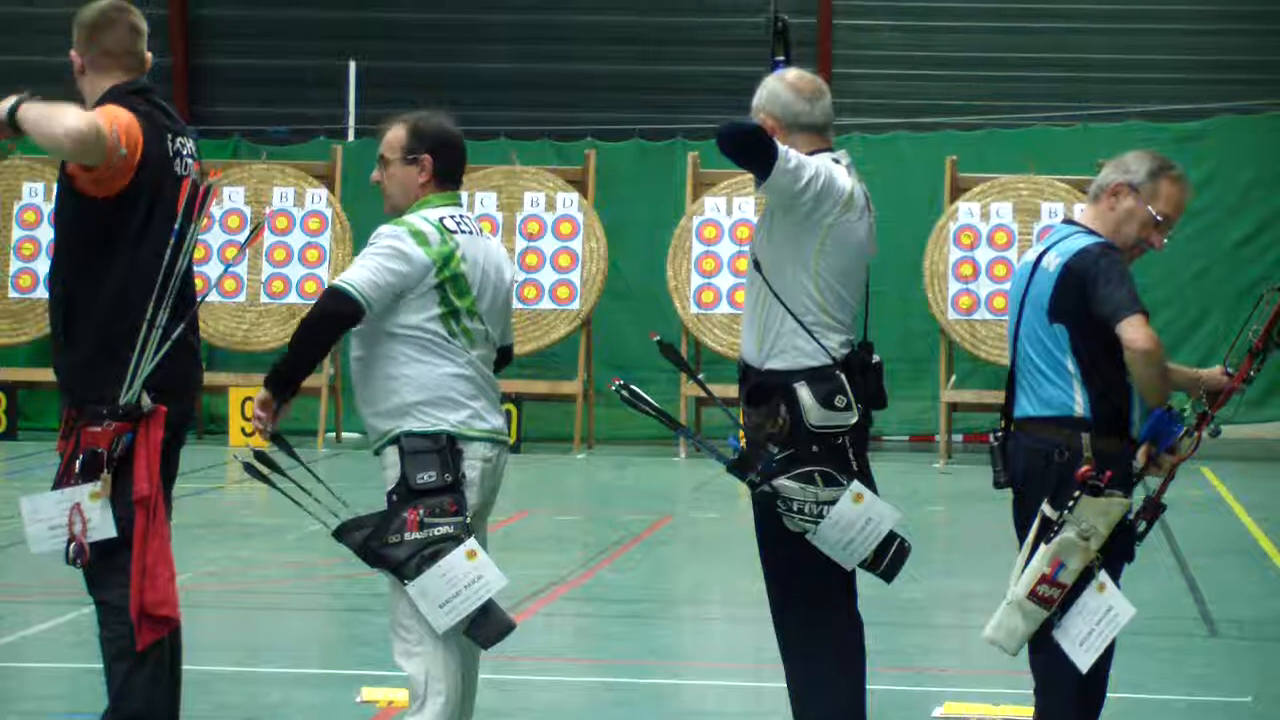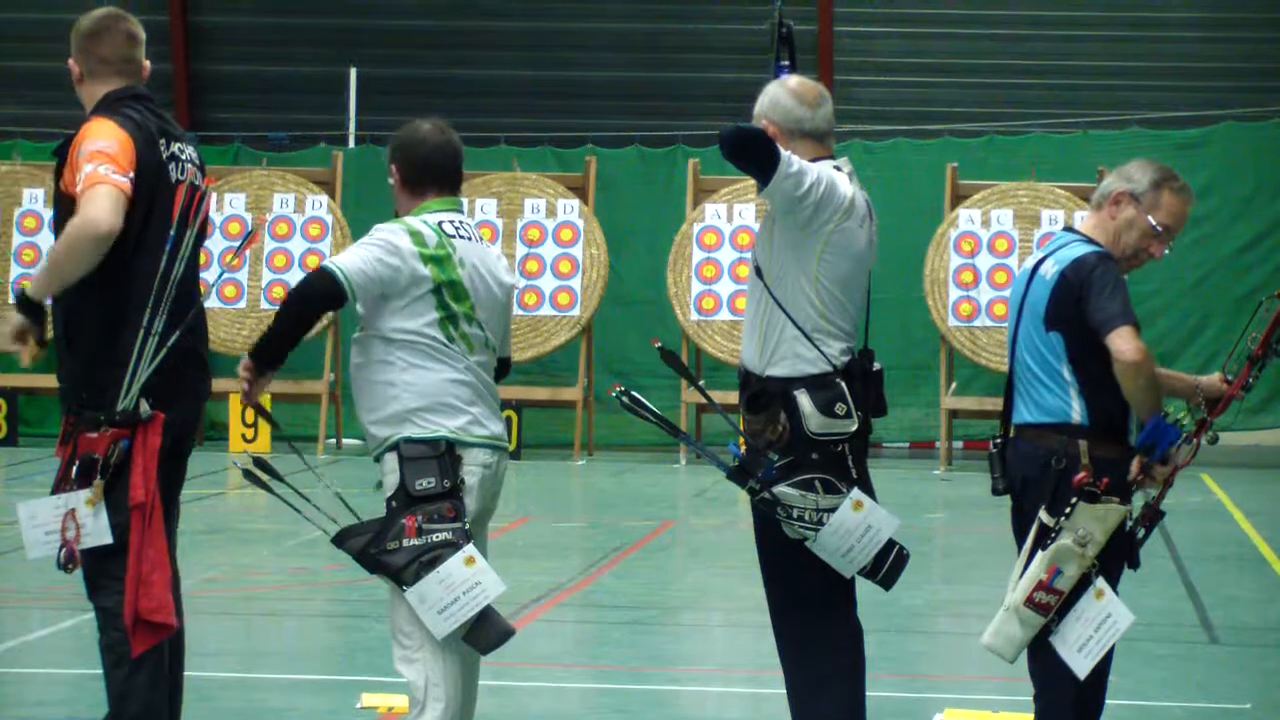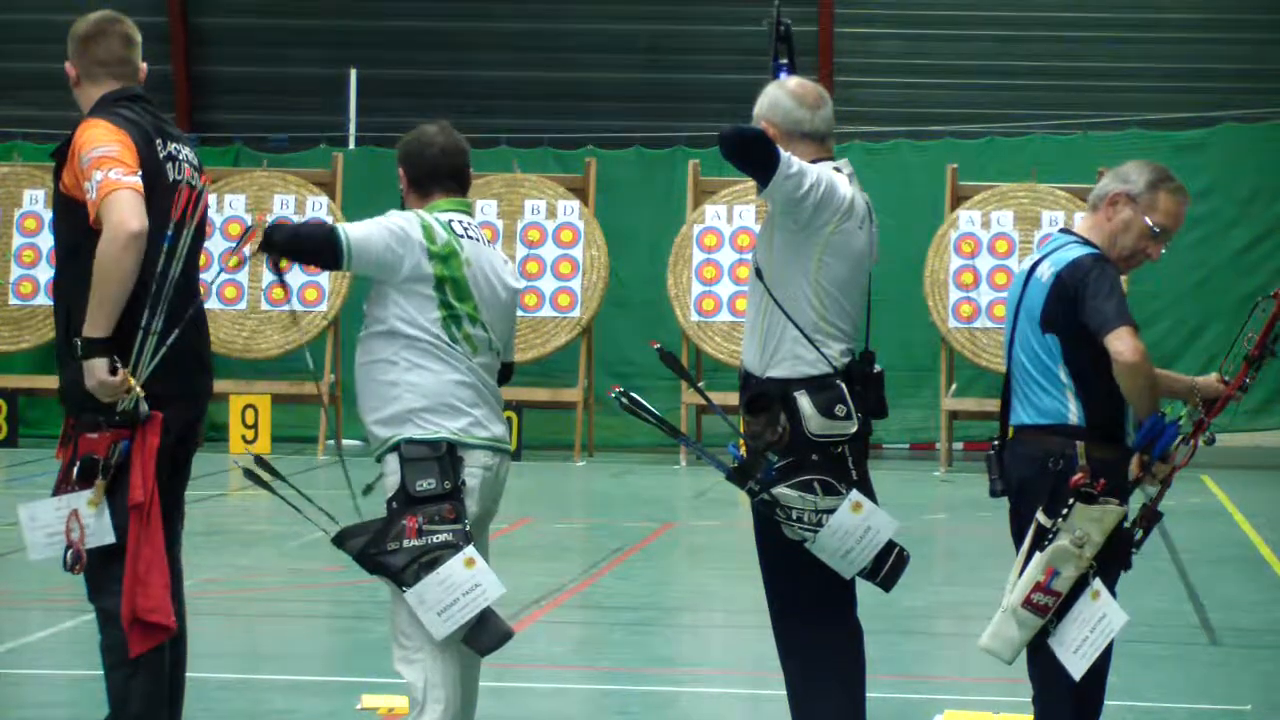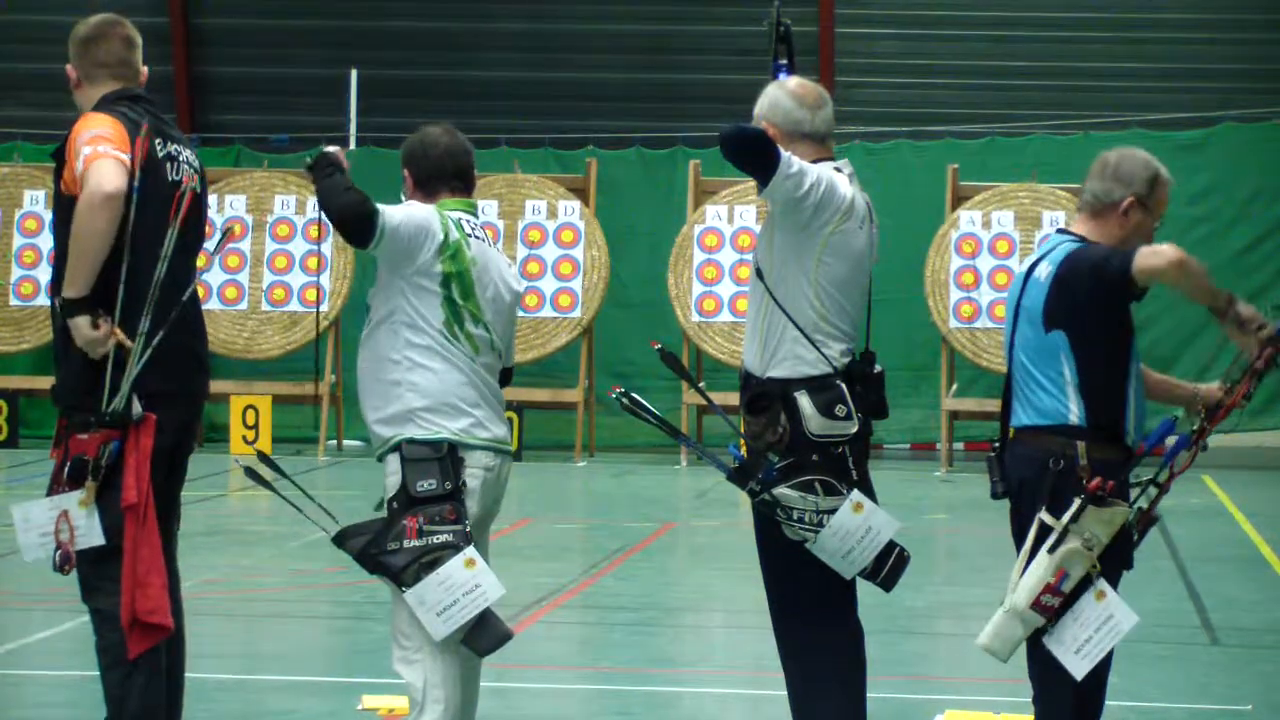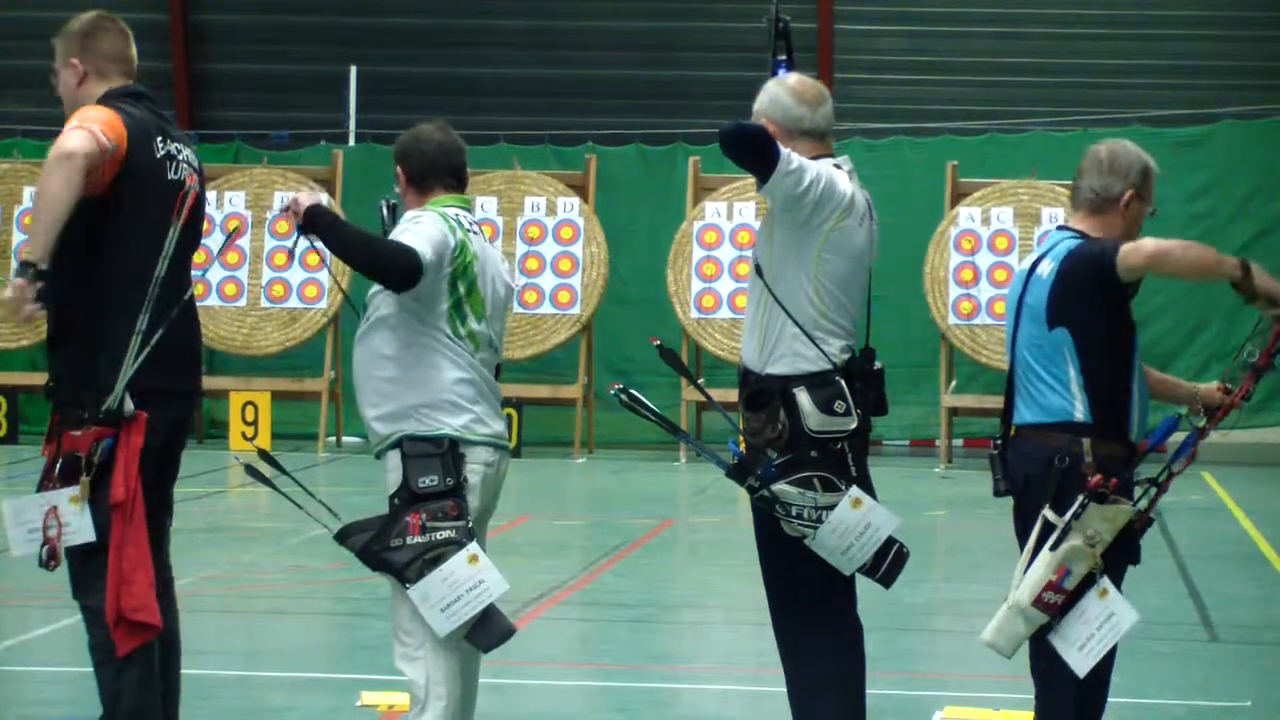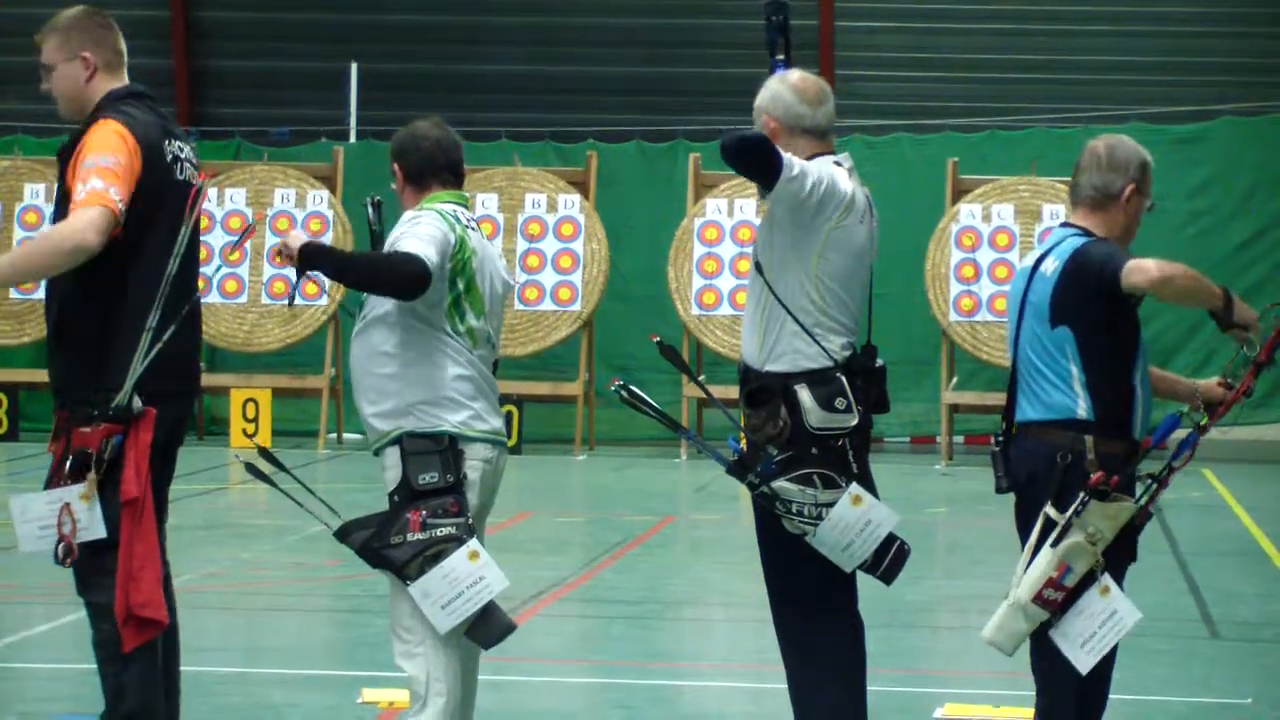
dt=0.4s
person 1, frame 1
left shoulder: (119, 123)
right shoulder: (170, 129)
left elbow: (73, 129)
left hip: (117, 380)
right hip: (159, 373)
left knee: (118, 563)
right knee: (141, 554)
person 1, frame 2
left shoulder: (106, 133)
right shoulder: (176, 139)
left elbow: (99, 223)
left hip: (120, 387)
right hip: (172, 379)
left knee: (117, 568)
right knee: (149, 562)
person 1, frame 3
left shoulder: (101, 135)
right shoulder: (173, 141)
left elbow: (126, 228)
left wrist: (94, 344)
left hip: (123, 387)
right hip: (176, 381)
left knee: (120, 573)
right knee: (154, 564)
person 1, frame 4
left shoulder: (101, 128)
right shoulder: (178, 146)
left elbow: (103, 190)
left wrist: (75, 300)
left hip: (118, 388)
right hip: (173, 382)
left knee: (115, 575)
right knee: (152, 565)
person 1, frame 5
left shoulder: (105, 121)
right shoulder: (173, 142)
left elbow: (70, 158)
left hip: (110, 389)
right hip: (162, 382)
left knee: (106, 572)
right knee: (142, 562)
person 1, frame 6
left shoulder: (112, 132)
right shoulder: (167, 135)
left elbow: (85, 233)
left hip: (115, 389)
right hip: (157, 382)
left knee: (110, 572)
right knee: (141, 562)
person 2, frame 1
left shoulder: (815, 182)
right shoulder: (840, 183)
left elbow: (736, 139)
left wrist: (766, 134)
left hip: (802, 412)
right hip: (815, 401)
left knee: (813, 592)
right knee: (808, 586)
person 2, frame 2
left shoulder: (814, 189)
right shoulder: (841, 191)
left elbow: (736, 142)
left wrist: (768, 139)
left hip: (802, 419)
right hip: (816, 407)
left knee: (812, 599)
right knee: (809, 594)
person 2, frame 3
left shoulder: (816, 191)
right shoulder: (843, 193)
left elbow: (738, 144)
left wrist: (766, 140)
left hip: (803, 421)
right hip: (815, 411)
left knee: (813, 600)
right knee: (810, 596)
person 2, frame 4
left shoulder: (816, 192)
right shoulder: (844, 194)
left elbow: (738, 143)
left wrist: (765, 136)
left hip: (803, 423)
right hip: (818, 412)
left knee: (813, 602)
right knee: (812, 598)
person 2, frame 5
left shoulder: (816, 188)
right shoulder: (843, 190)
left elbow: (737, 140)
left wrist: (765, 135)
left hip: (803, 420)
right hip: (816, 409)
left knee: (813, 598)
right knee: (810, 594)
person 2, frame 6
left shoulder: (816, 186)
right shoulder: (842, 186)
left elbow: (739, 149)
left wrist: (764, 145)
left hip: (803, 417)
right hip: (814, 405)
left knee: (813, 594)
right knee: (811, 590)
person 3, frame 1
left shoulder: (408, 238)
right shoulder: (489, 246)
left elbow: (332, 311)
left wrist: (278, 387)
right hip: (476, 444)
left knee: (423, 614)
person 3, frame 2
left shoulder: (404, 240)
right shoulder: (490, 255)
left elbow: (315, 295)
left wrist: (262, 358)
right hip: (477, 451)
left knee: (425, 624)
person 3, frame 3
left shoulder: (411, 234)
right shoulder: (497, 259)
left elbow: (319, 243)
left wrist: (272, 239)
right hip: (479, 451)
left knee: (424, 623)
person 3, frame 4
left shoulder: (425, 225)
right shoulder: (496, 259)
left elbow: (354, 217)
left wrist: (327, 164)
right hip: (477, 451)
left knee: (426, 627)
person 3, frame 5
left shoulder: (431, 224)
right shoulder: (487, 251)
left elbow: (400, 267)
left wrist: (316, 216)
right hip: (472, 446)
left knee: (427, 619)
person 3, frame 6
left shoulder: (430, 222)
right shoulder: (482, 244)
left elbow: (408, 275)
left wrist: (311, 254)
right hip: (467, 443)
left knee: (426, 615)
person 4, frame 1
left shoulder: (1046, 252)
right shoulder: (1095, 257)
right elbow: (1139, 344)
left wrist: (1196, 379)
left hip: (1042, 452)
right hip: (1079, 460)
left knee: (1058, 606)
person 4, frame 2
left shoulder: (1049, 258)
right shoulder: (1092, 266)
right elbow: (1129, 356)
left wrist: (1194, 388)
left hip: (1042, 459)
right hip: (1076, 467)
left knee: (1057, 614)
person 4, frame 3
left shoulder: (1049, 259)
right shoulder: (1088, 268)
right elbow: (1129, 354)
left wrist: (1193, 387)
left hip: (1043, 462)
right hip: (1074, 469)
left knee: (1057, 613)
person 4, frame 4
left shoulder: (1051, 262)
right shoulder: (1084, 265)
right elbow: (1167, 261)
left wrist: (1193, 394)
right wrist: (1229, 308)
left hip: (1047, 464)
right hip: (1074, 471)
left knee: (1062, 615)
person 4, frame 5
left shoulder: (1052, 259)
right shoulder: (1082, 260)
right elbow: (1151, 255)
left wrist: (1192, 395)
left hip: (1051, 462)
right hip: (1079, 468)
left knee: (1066, 613)
person 4, frame 6
left shoulder: (1051, 257)
right shoulder: (1085, 259)
right elbow: (1154, 275)
left wrist: (1191, 390)
right wrist: (1226, 304)
left hip: (1050, 458)
right hip: (1081, 465)
left knee: (1066, 612)
